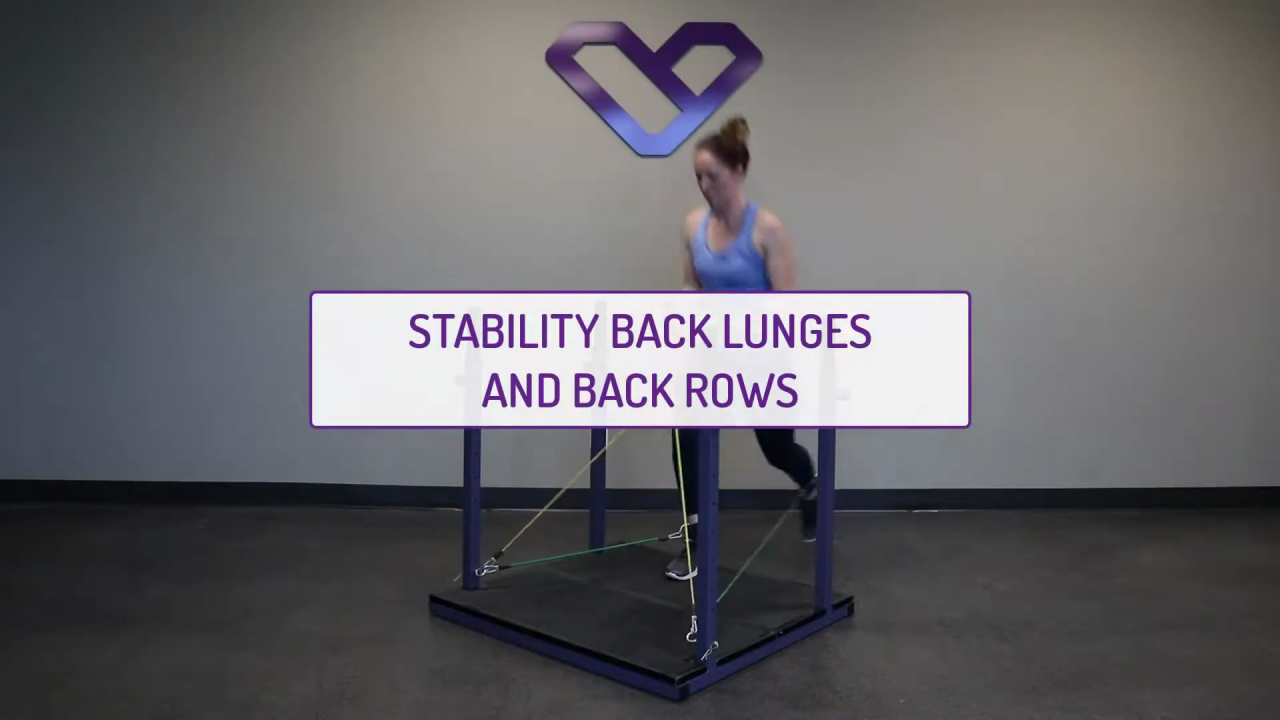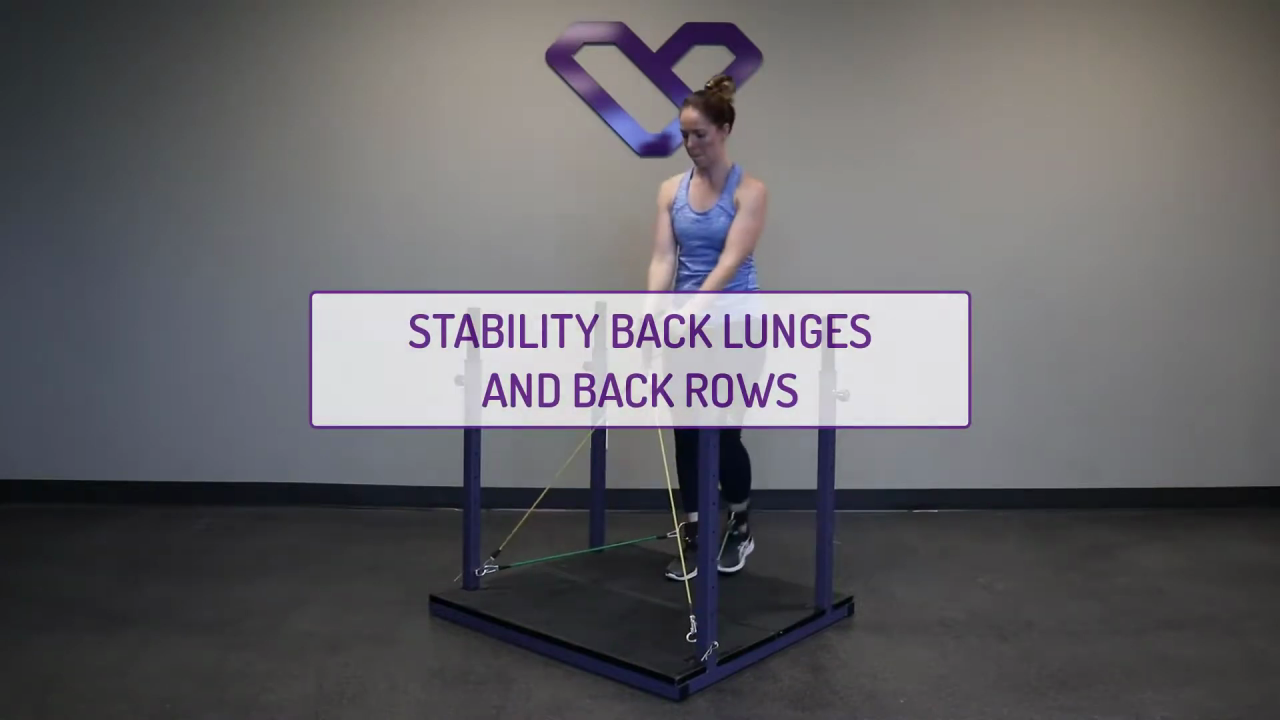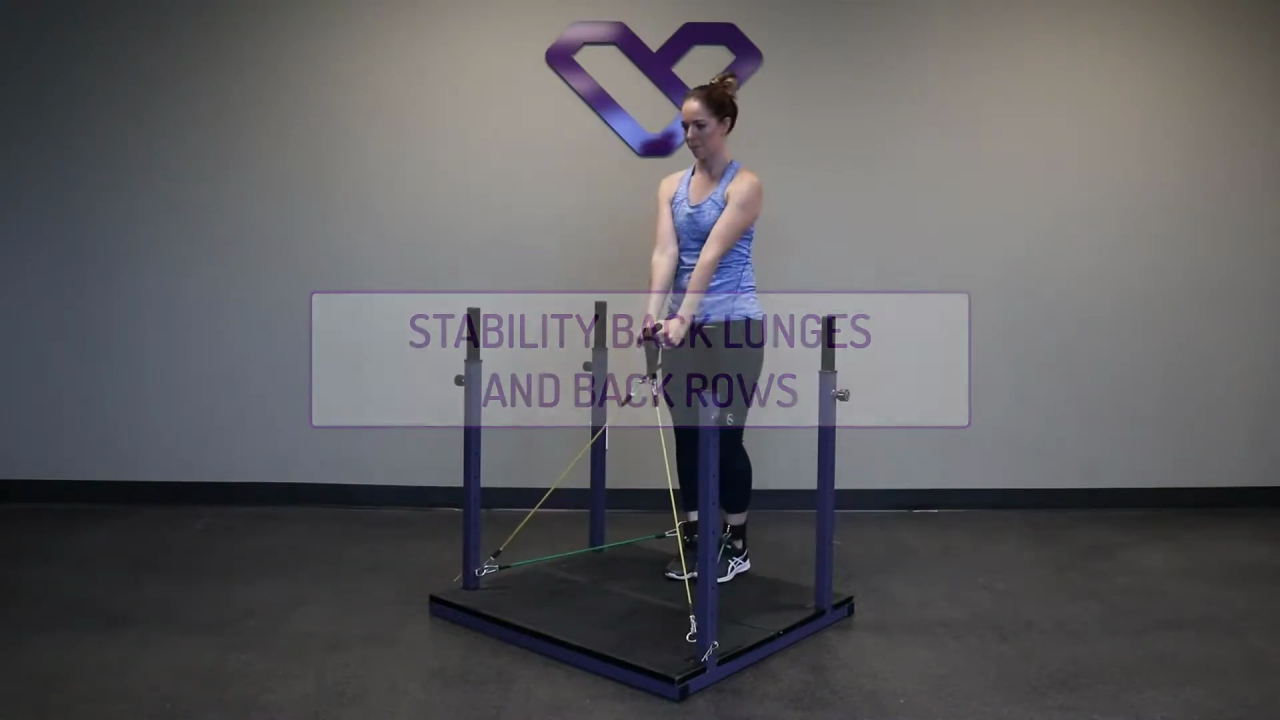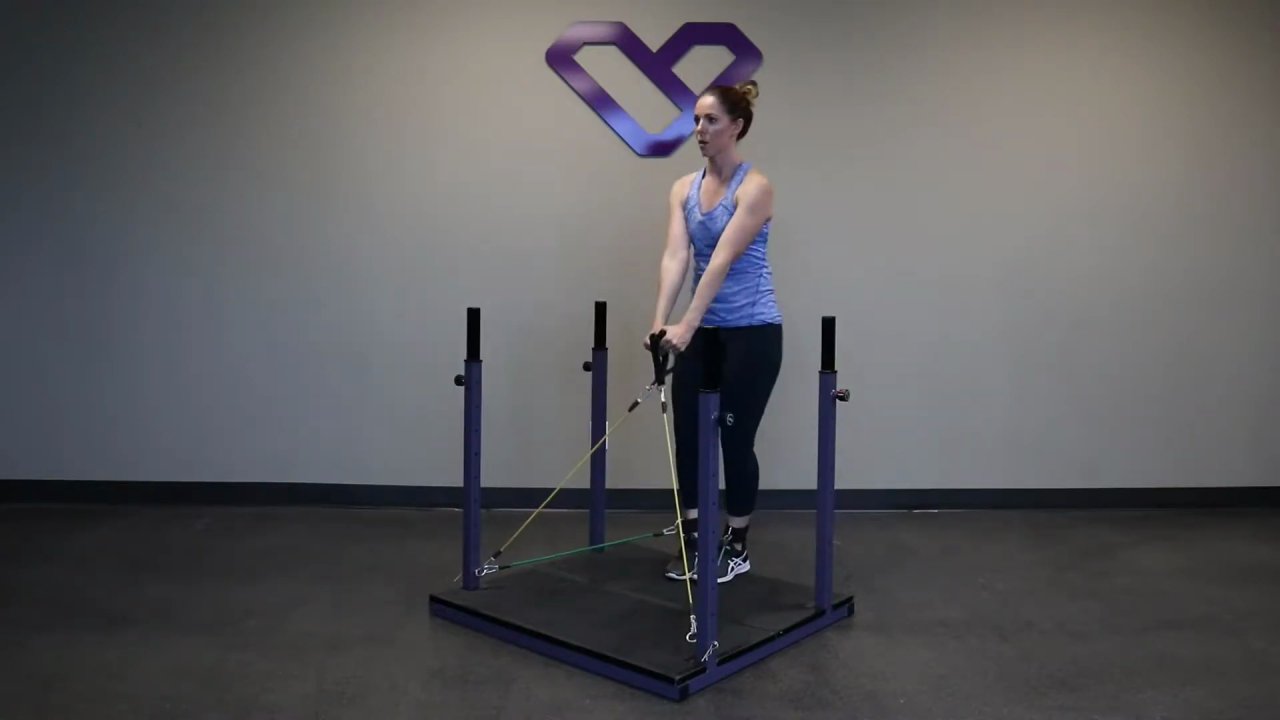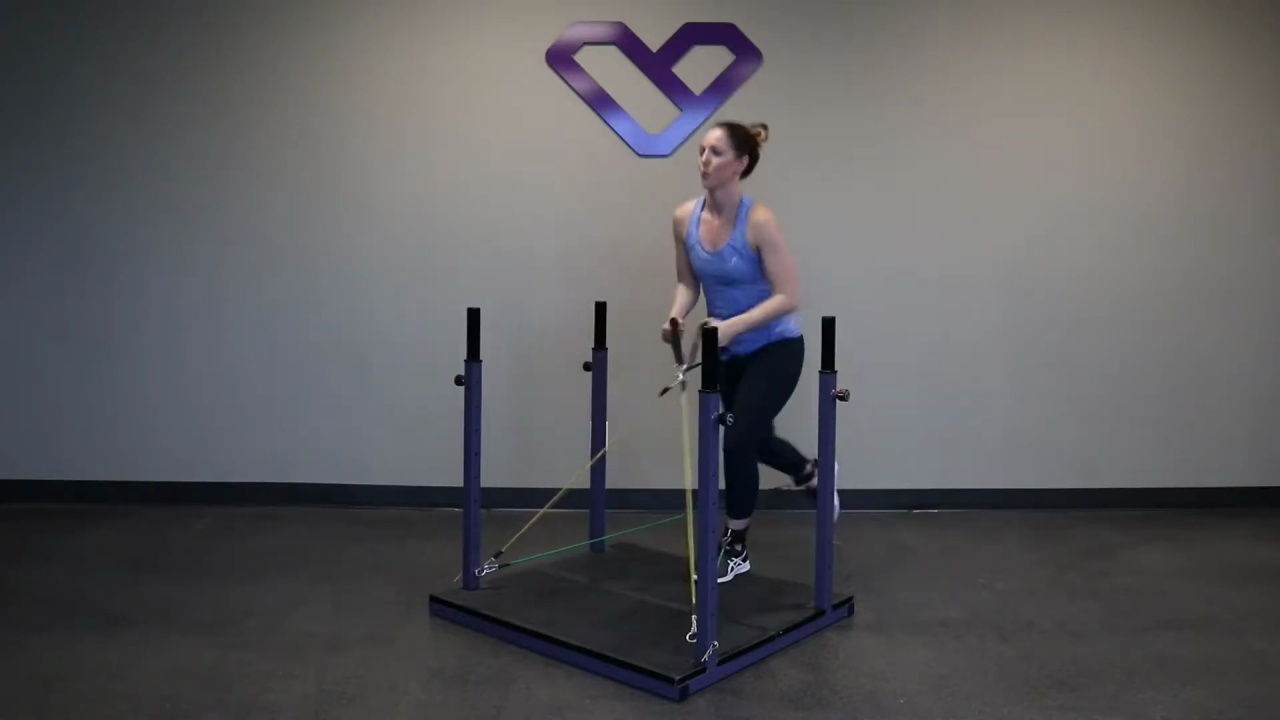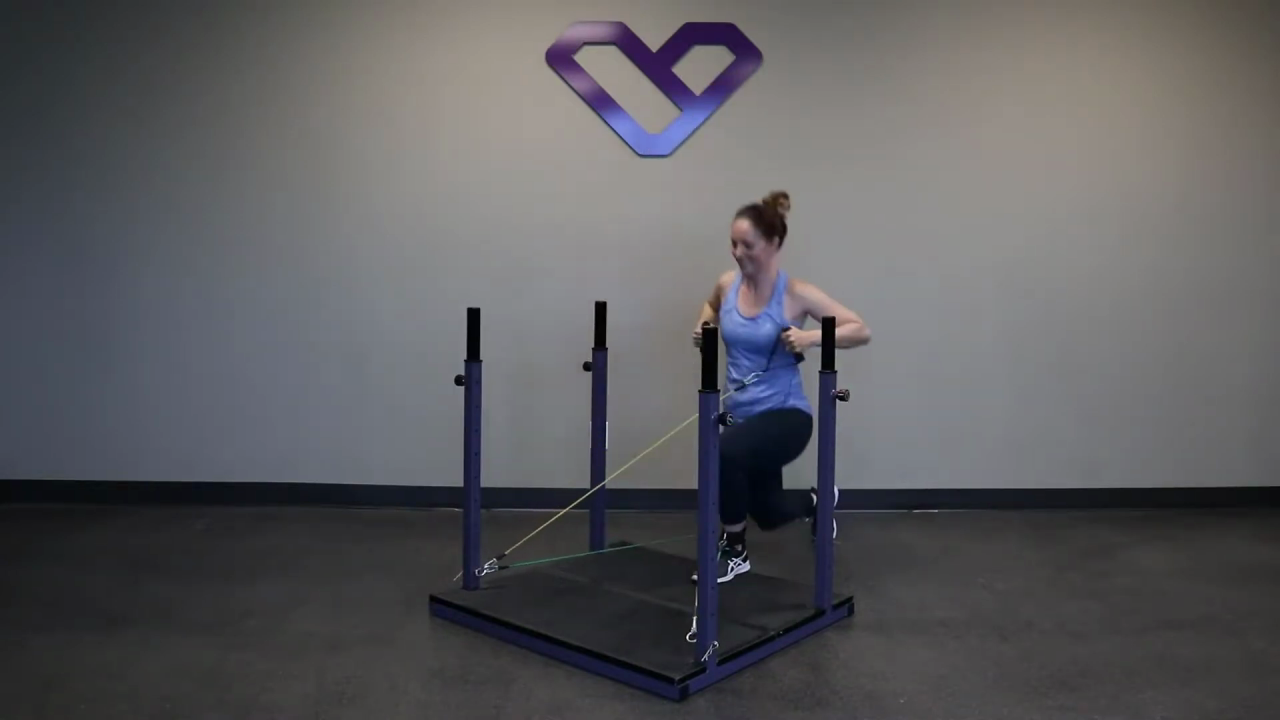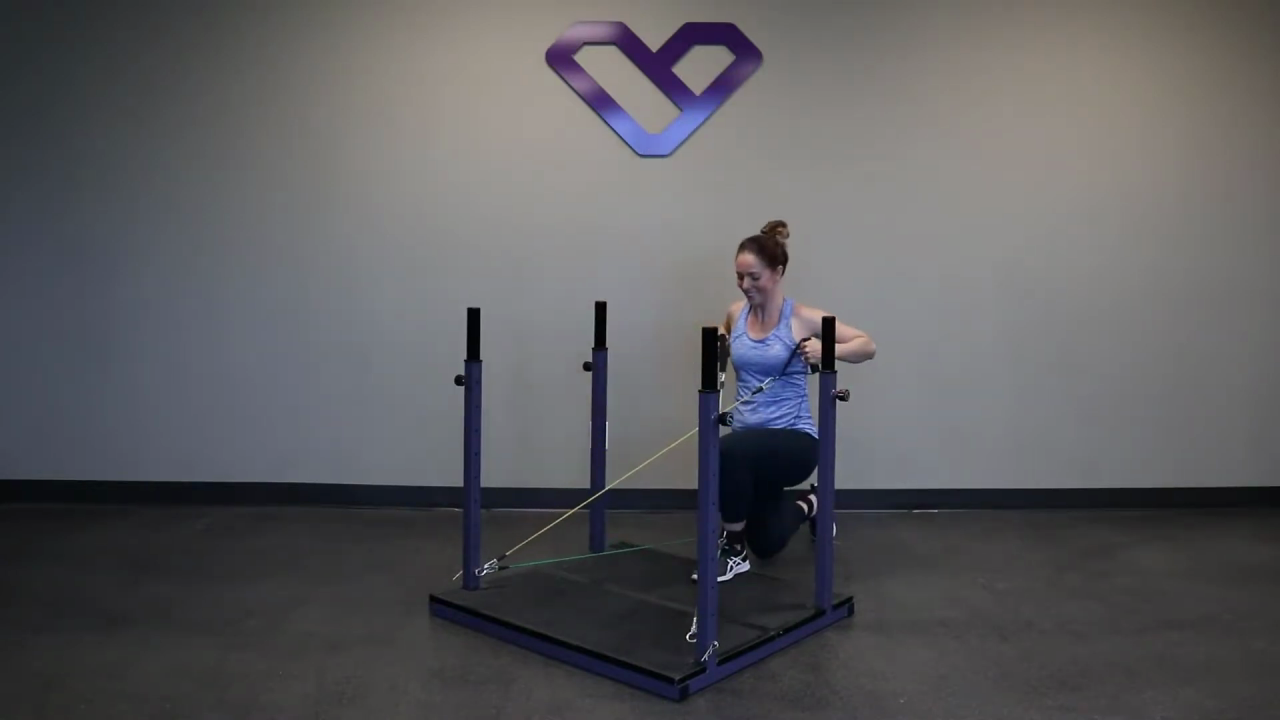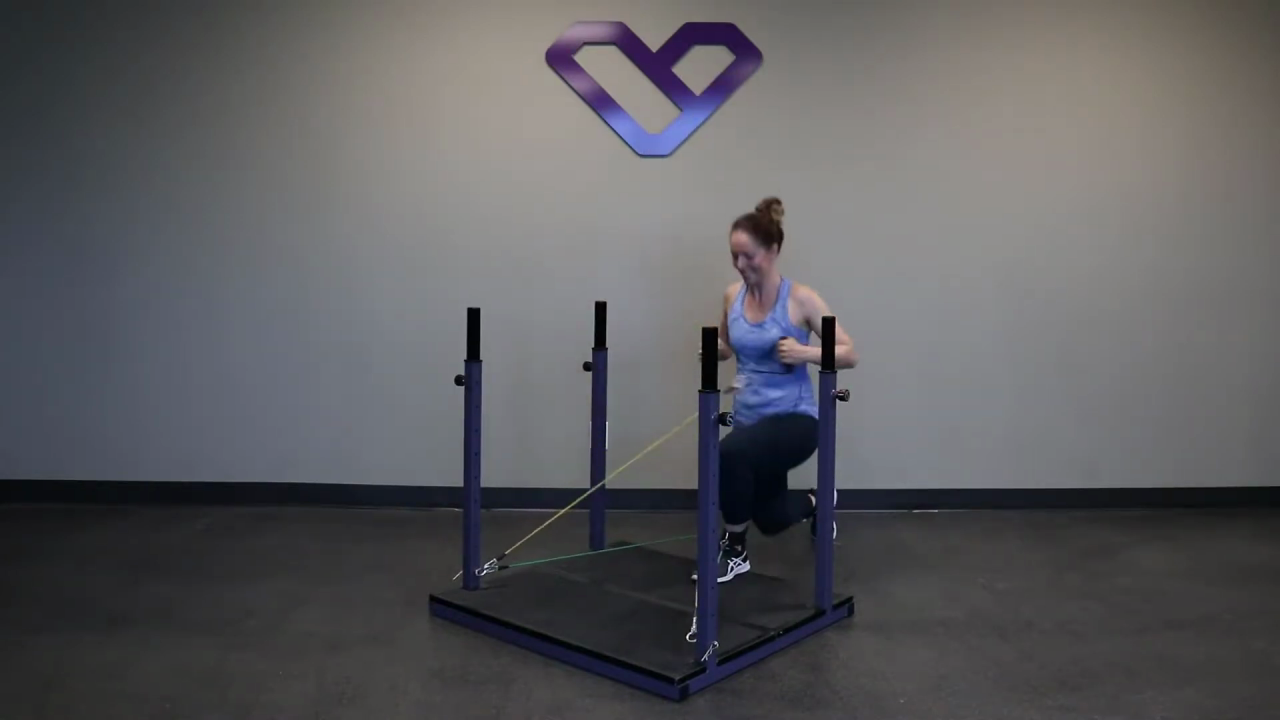
dt=0.4s
person 1, frame 1
left shoulder: (766, 227)
right shoulder: (693, 225)
right elbow: (692, 290)
left knee: (778, 449)
right knee: (684, 432)
left ankle: (811, 491)
right ankle: (695, 539)
person 1, frame 2
left shoulder: (749, 190)
right shoulder: (671, 190)
left elbow: (731, 263)
right elbow: (663, 259)
left knee: (722, 434)
right knee: (686, 434)
left ankle: (740, 528)
right ankle: (692, 537)
person 1, frame 3
left shoulder: (745, 185)
right shoulder: (671, 185)
left elbow: (712, 255)
right elbow: (665, 253)
left wrist: (683, 319)
right wrist: (654, 314)
left hip: (733, 325)
right hip: (683, 326)
left knee: (725, 436)
right knee: (686, 434)
left ankle: (736, 544)
right ankle: (692, 538)
person 1, frame 4
left shoulder: (755, 186)
right shoulder: (684, 187)
left elbow: (722, 262)
right elbow: (675, 256)
left wrist: (686, 325)
right wrist: (660, 320)
left hip: (752, 328)
right hip: (702, 327)
left knee: (735, 438)
right knee: (686, 432)
left ankle: (736, 545)
right ankle: (693, 537)
person 1, frame 5
left shoulder: (759, 221)
right shoulder: (684, 217)
left elbow: (787, 298)
right elbow: (688, 282)
left wrist: (731, 326)
right wrist: (676, 318)
left hip: (775, 348)
right hip: (730, 351)
left knee: (736, 443)
right knee: (756, 438)
left ankle: (736, 548)
right ankle: (813, 475)
person 1, frame 6
left shoulder: (796, 293)
right shoulder: (727, 284)
left elbow: (861, 331)
right elbow: (712, 306)
left wrist: (811, 337)
right wrist: (704, 326)
left hip: (786, 414)
right hip: (741, 416)
left knee: (725, 455)
right knee: (768, 513)
left ankle: (734, 551)
right ankle: (819, 501)
person 1, frame 7
left shoulder: (803, 317)
right shoulder: (736, 313)
left elbow: (867, 346)
left wrist: (827, 350)
left hip: (794, 440)
right hip: (753, 443)
left knee: (729, 451)
right knee: (766, 544)
left ankle: (732, 550)
right ankle: (810, 504)
person 1, frame 8
left shoulder: (800, 298)
right shoulder: (732, 296)
left elbow: (849, 355)
right elbow: (727, 346)
left wrist: (806, 353)
right wrist: (714, 351)
left hip: (795, 419)
right hip: (750, 419)
left knee: (731, 453)
right knee: (771, 520)
left ankle: (734, 551)
right ankle: (816, 503)
